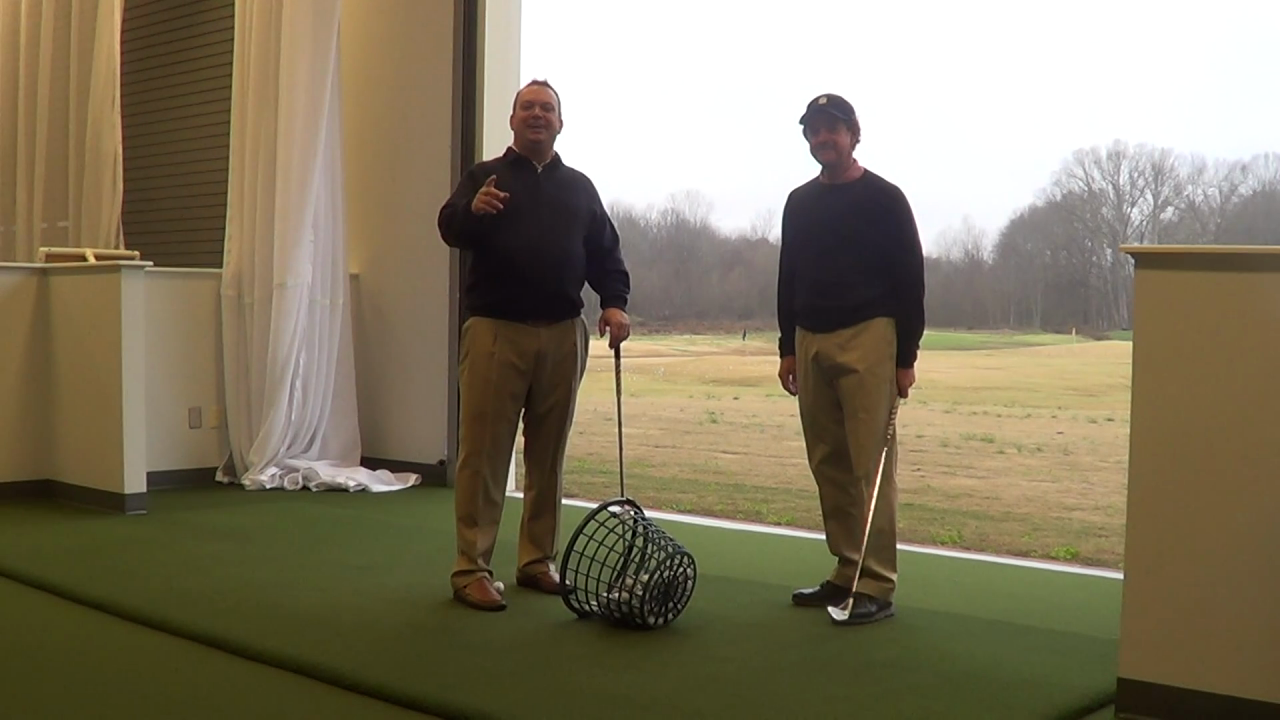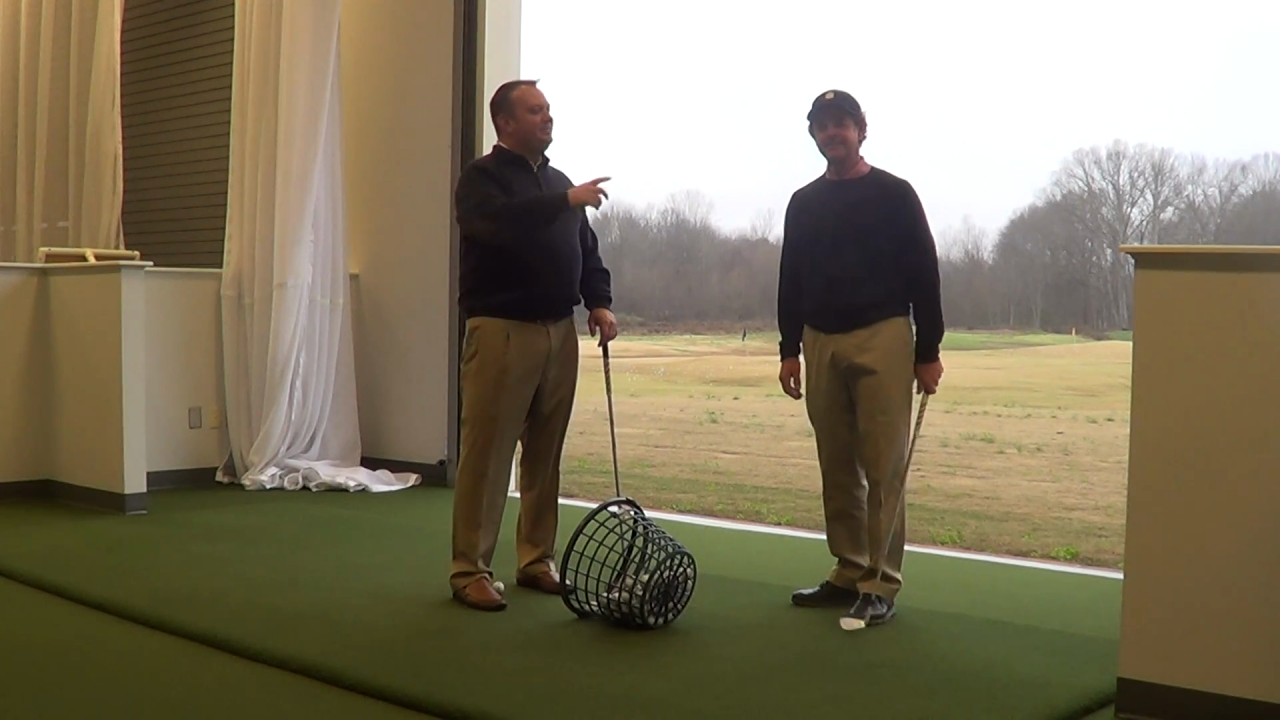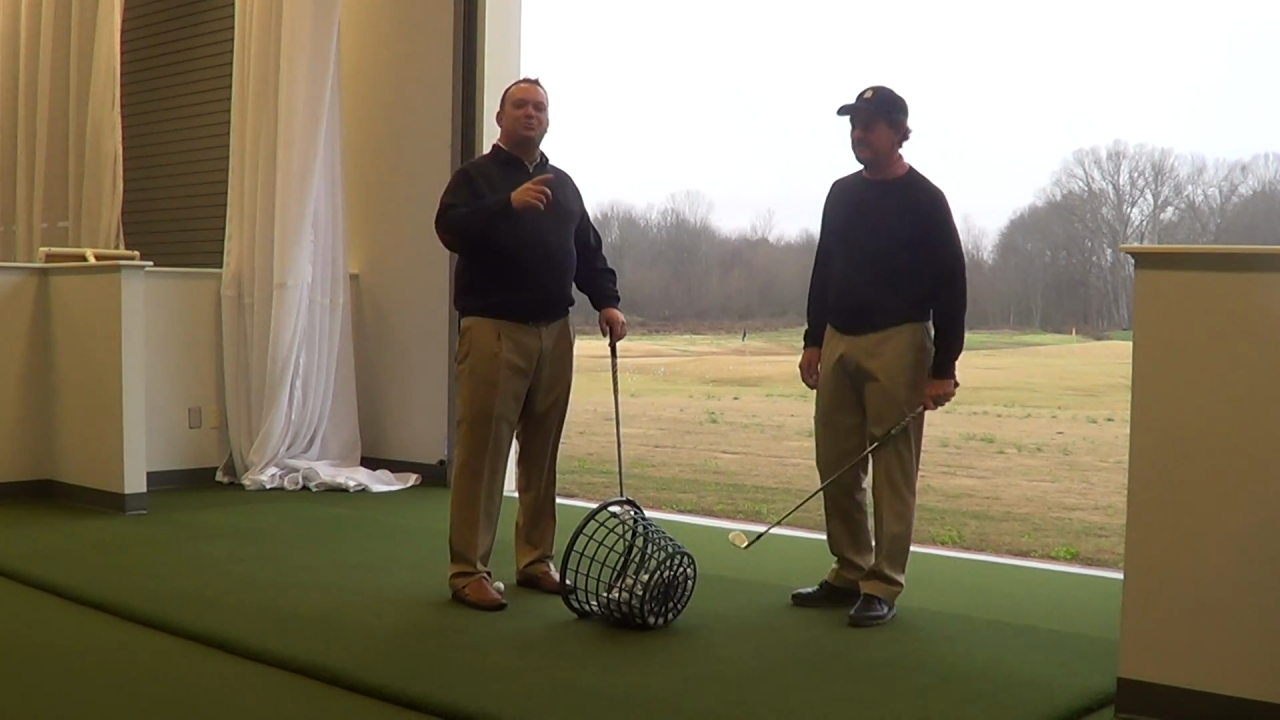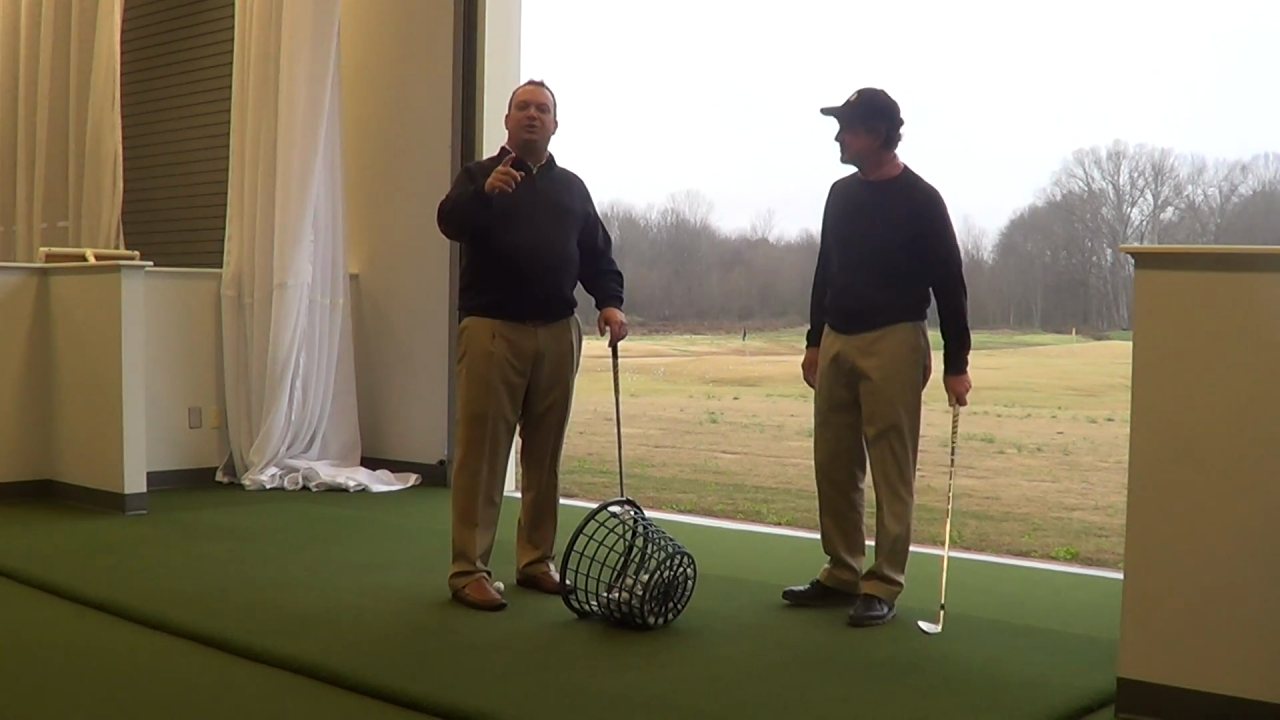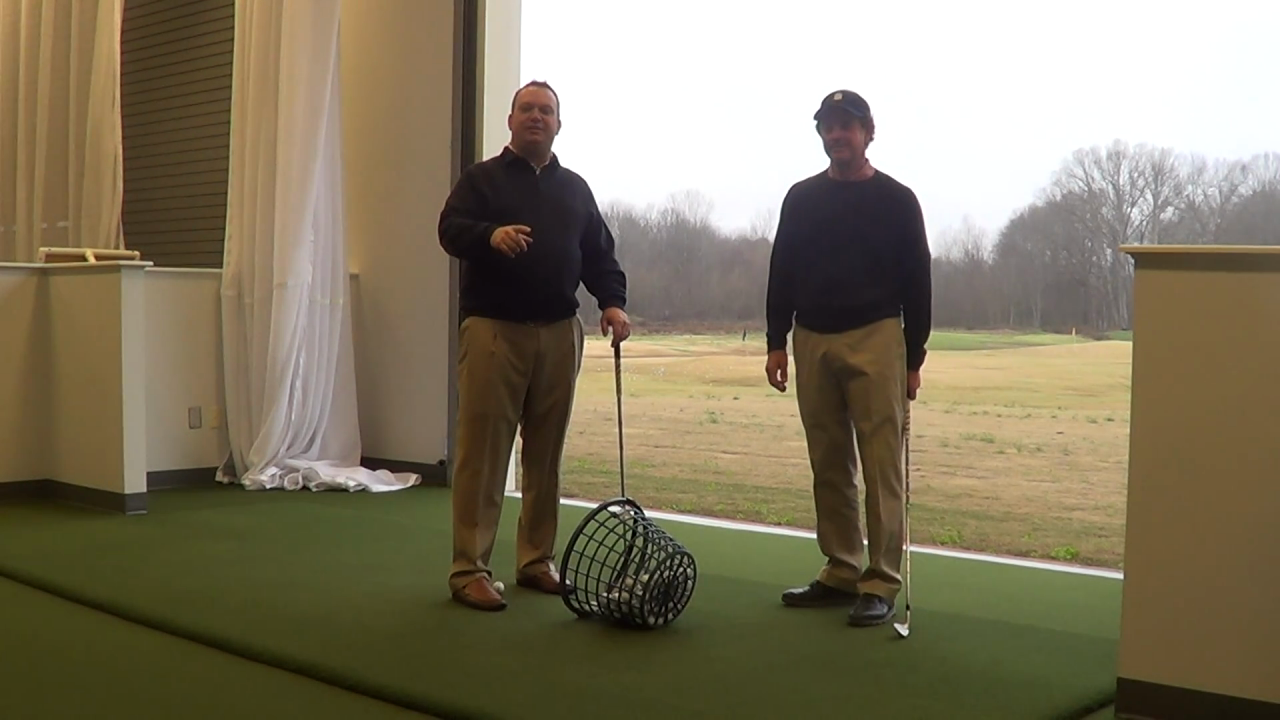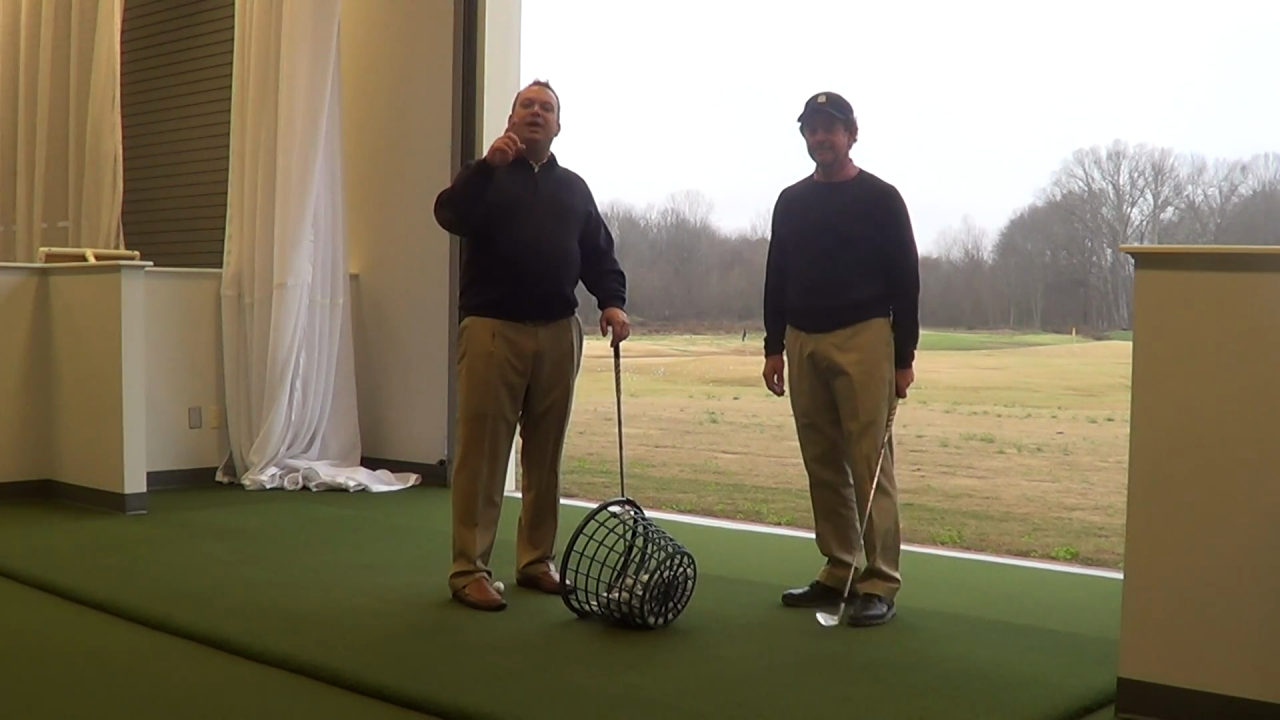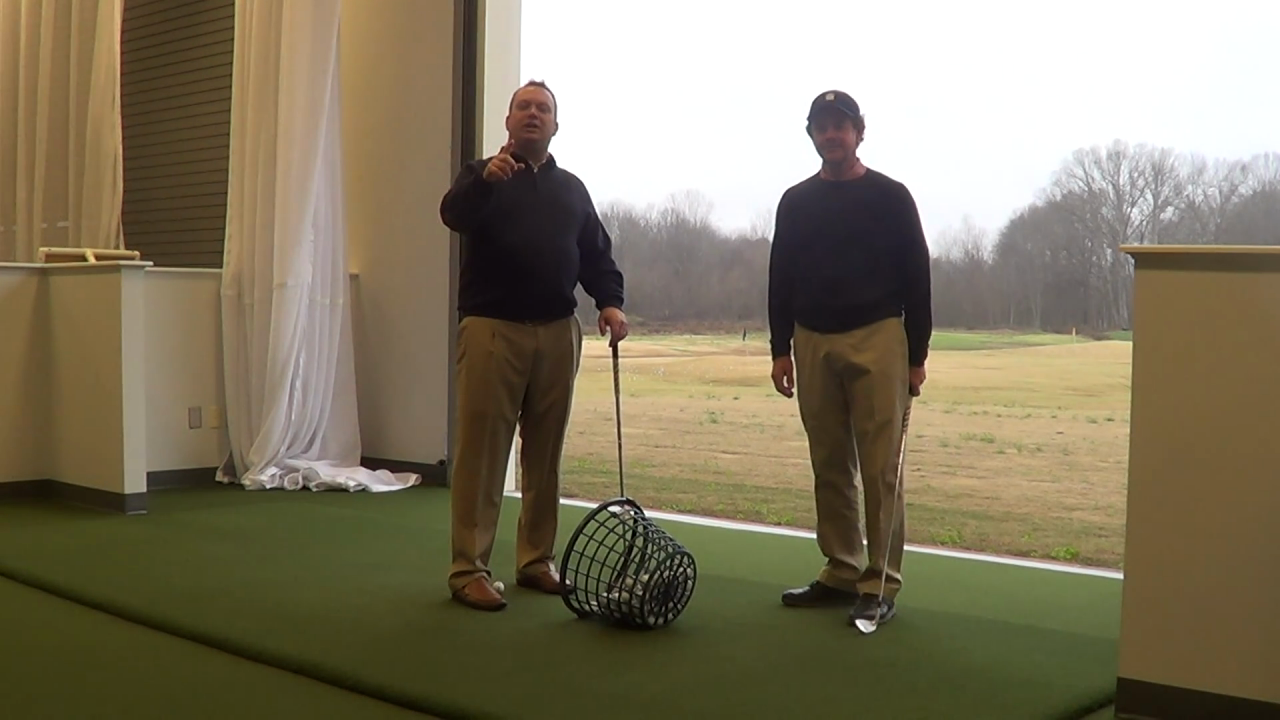
dt=0.7s
person 1, frame 1
left shoulder: (884, 199)
right shoulder: (799, 202)
left elbow: (909, 281)
left wrist: (907, 356)
right wrist: (788, 346)
left hip: (866, 339)
right hip: (812, 342)
left knee: (871, 463)
right knee: (829, 465)
left ankle: (876, 584)
right ankle: (847, 570)
person 1, frame 2
left shoulder: (895, 194)
right shoulder: (804, 202)
left elbow: (923, 274)
right elbow: (791, 280)
left wrist: (928, 350)
right wrist: (790, 348)
left hip: (882, 339)
right hip: (822, 343)
left knee: (884, 465)
right knee: (836, 466)
left ankle: (881, 583)
right ankle: (847, 572)
person 1, frame 3
left shoulder: (925, 201)
right shoulder: (841, 193)
left elbow: (950, 287)
left wrist: (943, 367)
right wrist: (813, 339)
left hip: (897, 344)
right hip: (839, 343)
left knee: (893, 470)
right knee: (835, 464)
left ankle: (883, 584)
right ankle: (849, 571)
person 1, frame 4
left shoulder: (920, 200)
right shoulder: (840, 194)
left elbow: (949, 284)
left wrist: (955, 363)
right wrist: (815, 339)
left hip: (893, 344)
right hip: (837, 343)
left knee: (891, 469)
right knee: (833, 465)
left ankle: (882, 584)
right ankle: (842, 573)
person 1, frame 5
left shoulder: (896, 200)
right shoulder: (802, 197)
left elbow: (917, 283)
right elbow: (782, 273)
left wrist: (914, 358)
right wrist: (776, 341)
left hip: (875, 341)
right hip: (813, 342)
left knee: (881, 464)
right knee: (828, 465)
left ankle: (881, 582)
right ankle: (841, 572)
person 1, frame 6
left shoulder: (881, 198)
right shoulder: (791, 201)
left elbow: (905, 280)
right elbow: (777, 279)
left wrist: (904, 356)
right wrist: (774, 346)
left hip: (862, 340)
right hip: (804, 343)
left knee: (869, 461)
right knee: (823, 465)
left ankle: (879, 581)
right ankle: (839, 571)
person 1, frame 7
left shoulder: (890, 197)
right shoulder: (795, 201)
left elbow: (916, 278)
right elbow: (781, 279)
left wrist: (917, 354)
right wrist: (780, 348)
left hip: (876, 341)
right hip: (814, 344)
left knee: (880, 465)
right knee: (828, 465)
left ankle: (881, 581)
right ankle: (841, 571)
person 2, frame 1
left shoulder: (579, 186)
right shoulder: (483, 176)
left elbow: (606, 250)
right elbow: (450, 227)
left wrist: (614, 302)
right wrist: (474, 210)
left hip: (563, 334)
right hip: (495, 332)
left knee: (548, 455)
right knee: (483, 452)
left ankle: (538, 560)
right ankle: (471, 568)
person 2, frame 2
left shoulder: (557, 181)
right shoulder: (481, 176)
left elbow: (586, 248)
right elbow: (498, 225)
left wrist: (600, 301)
right wrist: (565, 201)
left hip: (560, 331)
right hip: (499, 330)
left knee: (545, 452)
right knee: (486, 451)
left ankle: (537, 559)
right ankle: (469, 570)
person 2, frame 3
left shoulder: (562, 183)
right shoulder: (475, 176)
left elbow: (588, 250)
right elbow: (451, 230)
left wrist: (607, 301)
right wrist: (509, 204)
left hip: (554, 332)
right hip: (492, 330)
left knee: (542, 452)
right knee: (482, 450)
left ankle: (536, 559)
right ankle: (468, 570)
person 2, frame 4
left shoulder: (572, 187)
right shoulder: (479, 175)
left elbow: (597, 252)
right elbow: (451, 220)
left wrist: (610, 301)
right wrist: (489, 190)
left hip: (558, 332)
right hip: (491, 329)
left knee: (545, 452)
right knee: (482, 450)
left ankle: (537, 559)
right ankle: (468, 569)
person 2, frame 5
left shoulder: (575, 188)
right shoulder: (481, 178)
left elbow: (600, 253)
right elbow: (450, 231)
left wrist: (612, 301)
right wrist: (490, 235)
left hip: (559, 333)
right hip: (492, 330)
left knee: (546, 453)
right knee: (482, 452)
left ankle: (536, 559)
right ankle: (469, 570)
person 2, frame 6
left shoulder: (574, 187)
right shoulder: (484, 175)
left elbow: (600, 252)
right elbow: (450, 215)
left wrist: (612, 300)
right wrist: (489, 166)
left hip: (558, 332)
right hip: (492, 330)
left knee: (546, 452)
right knee: (482, 451)
left ankle: (537, 560)
right ankle: (469, 570)
person 2, frame 7
left shoulder: (572, 187)
right shoulder: (481, 175)
left elbow: (596, 253)
right elbow: (454, 215)
left wrist: (610, 301)
right wrist: (486, 180)
left hip: (558, 332)
right hip: (491, 330)
left knee: (545, 453)
right knee: (481, 451)
left ankle: (537, 560)
right ankle: (469, 569)
